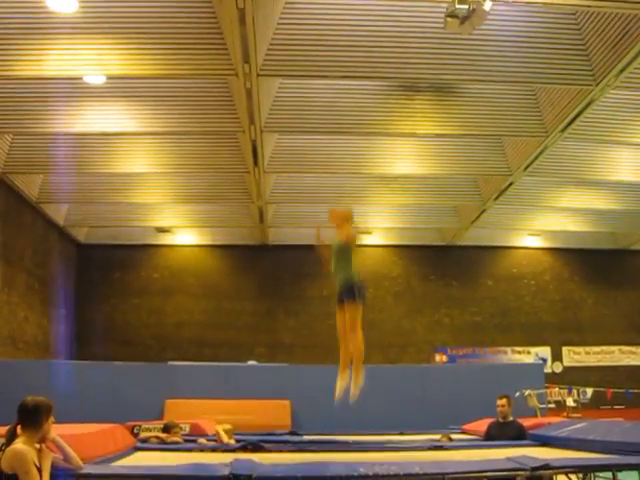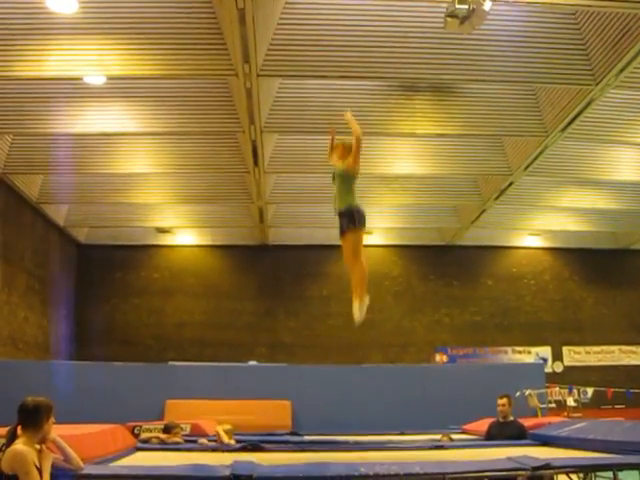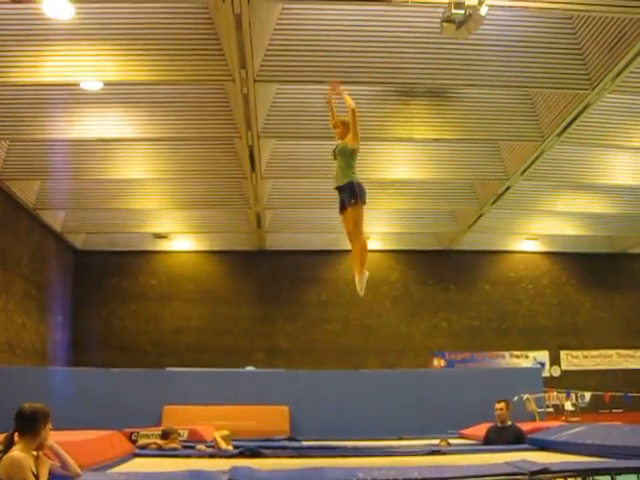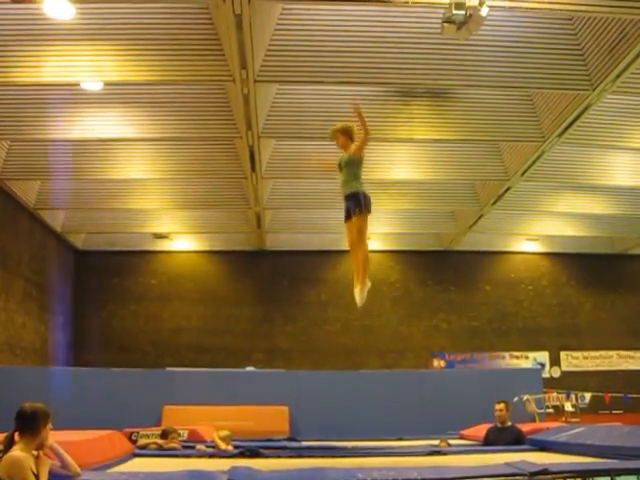
dt=0.2s
person 1, frame 1
left shoulder: (348, 233)
right shoulder: (340, 237)
right elbow: (327, 256)
right wrist: (319, 240)
left hip: (351, 287)
right hip: (342, 287)
left knee: (353, 330)
right knee: (342, 335)
left ankle: (357, 374)
right ankle: (344, 374)
person 1, frame 2
left shoulder: (352, 165)
right shoulder: (340, 168)
left elbow: (358, 137)
right elbow: (330, 155)
left wrist: (349, 119)
right wrist: (332, 136)
left hip: (352, 213)
right hip: (344, 215)
left knee: (356, 258)
right knee: (350, 261)
left ankle: (362, 297)
right ankle: (357, 299)
person 1, frame 3
left shoulder: (352, 140)
right shoulder: (340, 144)
left elbow: (353, 110)
right elbow: (334, 121)
left wrist: (342, 93)
right wrist: (330, 102)
left hip: (352, 187)
right hip: (343, 191)
left knee: (357, 232)
right knee: (352, 236)
left ankle: (361, 271)
right ankle: (359, 272)
person 1, frame 4
left shoulder: (355, 150)
right shoulder: (346, 156)
left elbow: (366, 134)
right elbow: (340, 165)
left wrist: (359, 114)
left hip: (358, 198)
right hip: (349, 201)
left knee: (360, 243)
right knee: (354, 246)
left ankle: (363, 282)
right ankle: (359, 283)
